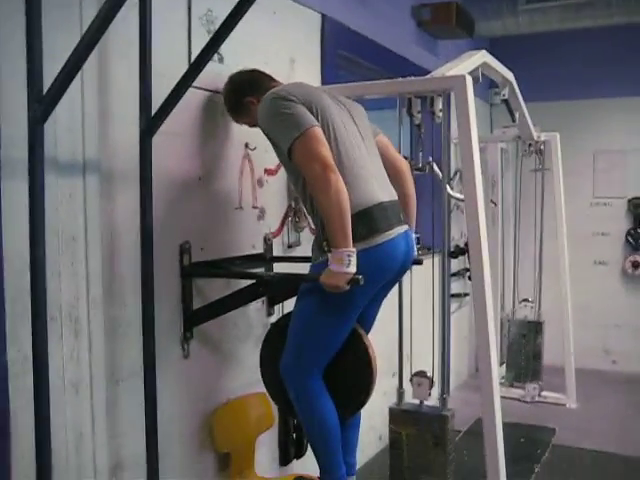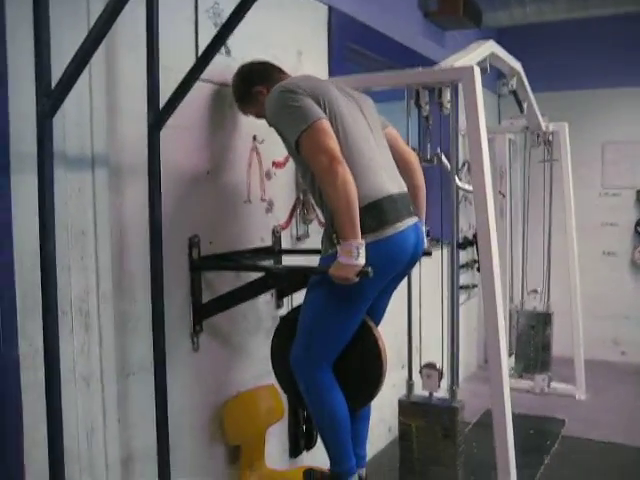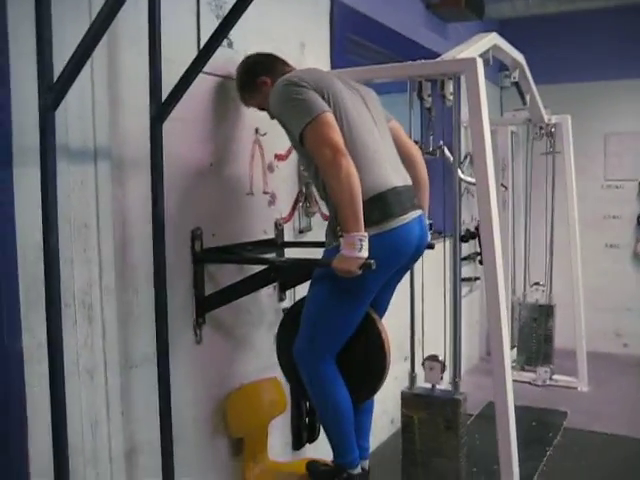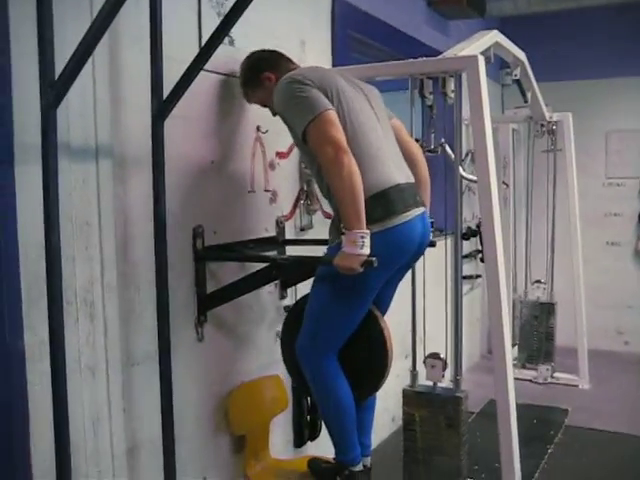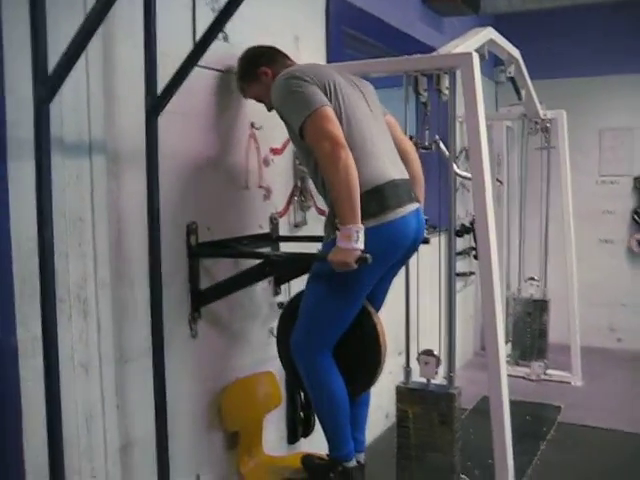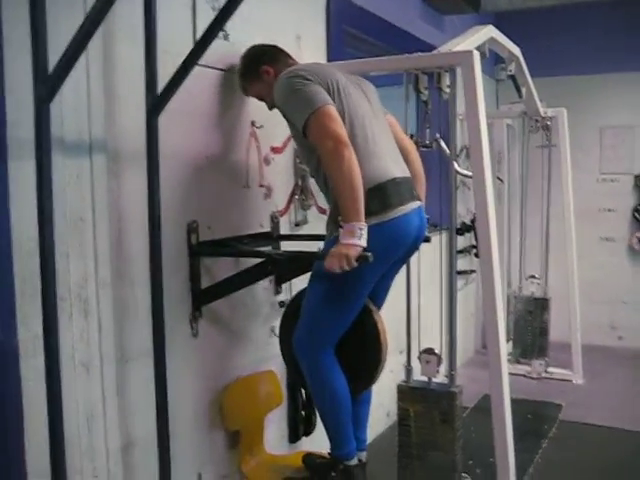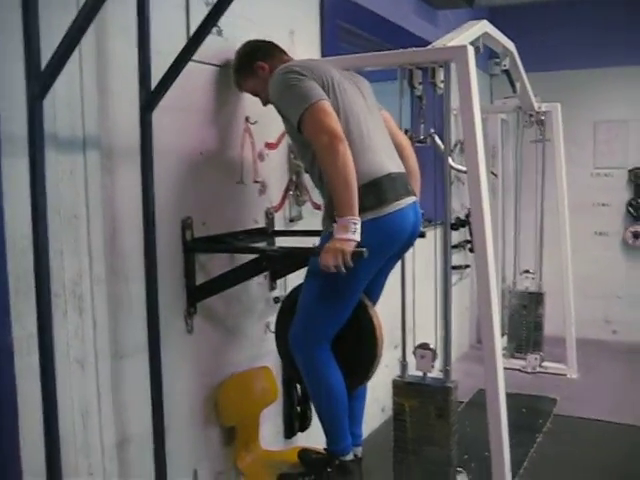
dt=0.1s
person 1, frame 1
left shoulder: (276, 102)
right shoulder: (341, 102)
left elbow: (325, 173)
right elbow: (400, 168)
left wrist: (342, 259)
right wrist: (408, 234)
left hip: (364, 247)
right hip: (396, 240)
left knee: (300, 370)
right knee: (338, 363)
person 1, frame 2
left shoulder: (284, 95)
right shoulder: (350, 95)
left elbow: (332, 165)
right elbow: (409, 160)
left wrist: (351, 251)
right wrist: (418, 226)
left hip: (373, 240)
right hip: (405, 231)
left knee: (310, 362)
right knee: (348, 355)
person 1, frame 3
left shoulder: (288, 88)
right shoulder: (353, 88)
left elbow: (337, 158)
right elbow: (412, 154)
left wrist: (354, 243)
right wrist: (420, 219)
left hip: (377, 231)
right hip: (410, 224)
left knee: (313, 354)
right knee: (352, 346)
person 1, frame 4
left shoulder: (292, 86)
right shoulder: (355, 86)
left elbow: (339, 156)
right elbow: (413, 152)
left wrist: (355, 240)
left hip: (379, 229)
right hip: (412, 221)
left knee: (315, 350)
person 1, frame 5
left shoulder: (290, 82)
right shoulder: (349, 82)
left elbow: (336, 150)
right elbow: (407, 150)
left wrist: (349, 236)
left hip: (374, 224)
right hip: (406, 218)
left knee: (310, 346)
person 1, frame 6
left shoulder: (293, 81)
right shoulder: (350, 82)
left elbow: (339, 148)
right elbow: (407, 149)
left wrist: (352, 233)
left hip: (376, 222)
right hip: (408, 215)
left knee: (312, 344)
right knee: (350, 338)
person 1, frame 7
left shoulder: (288, 77)
right shoulder: (345, 78)
left elbow: (334, 143)
right elbow: (403, 144)
left wrist: (346, 229)
left hip: (372, 218)
right hip: (403, 211)
left knee: (309, 340)
right knee: (345, 333)
